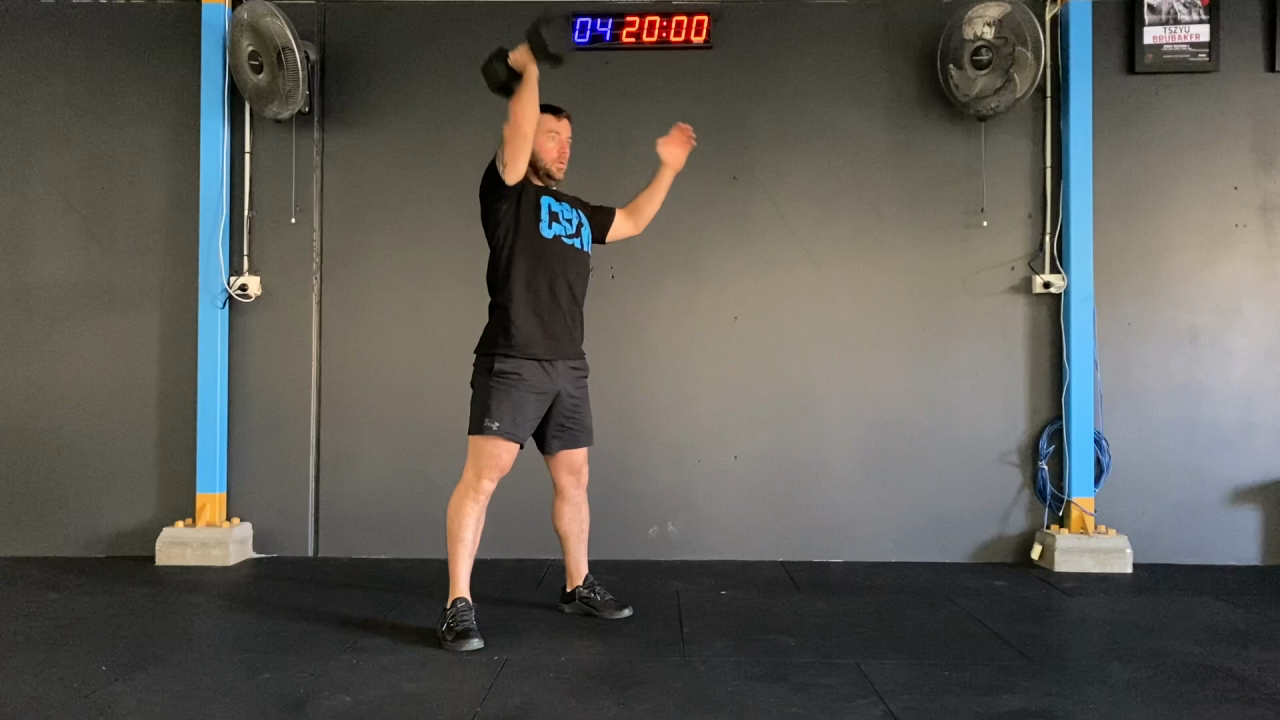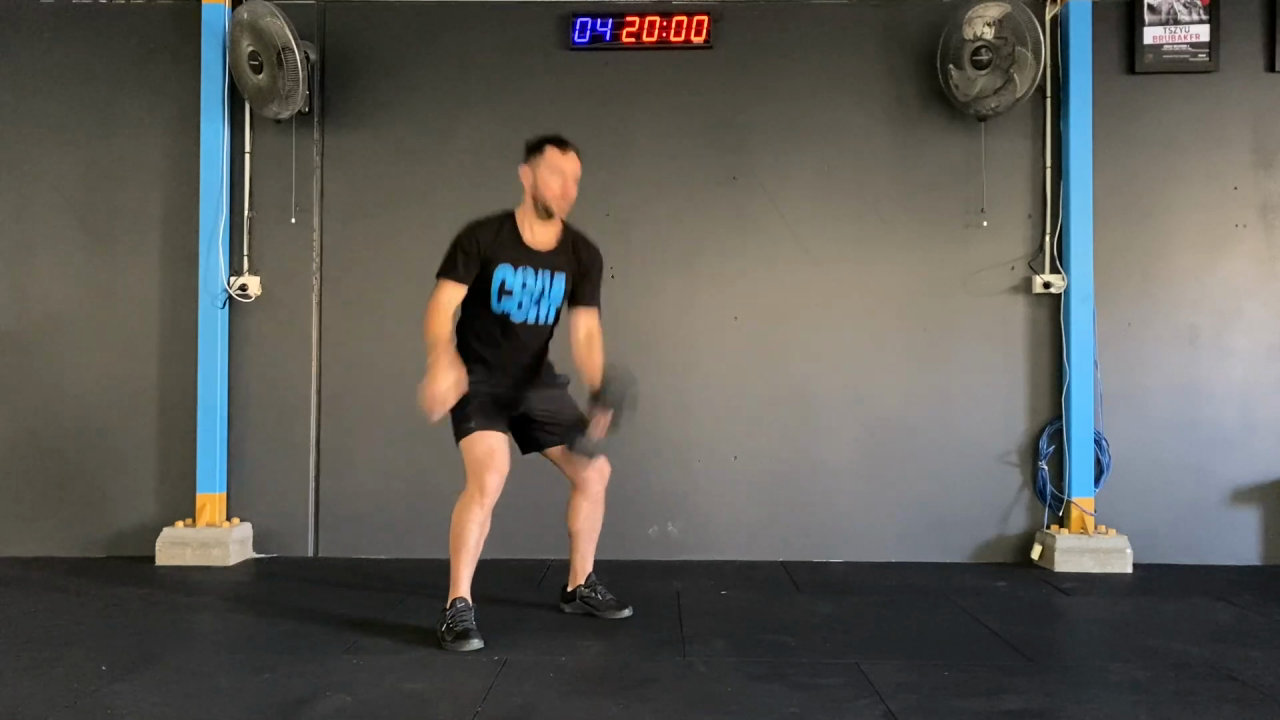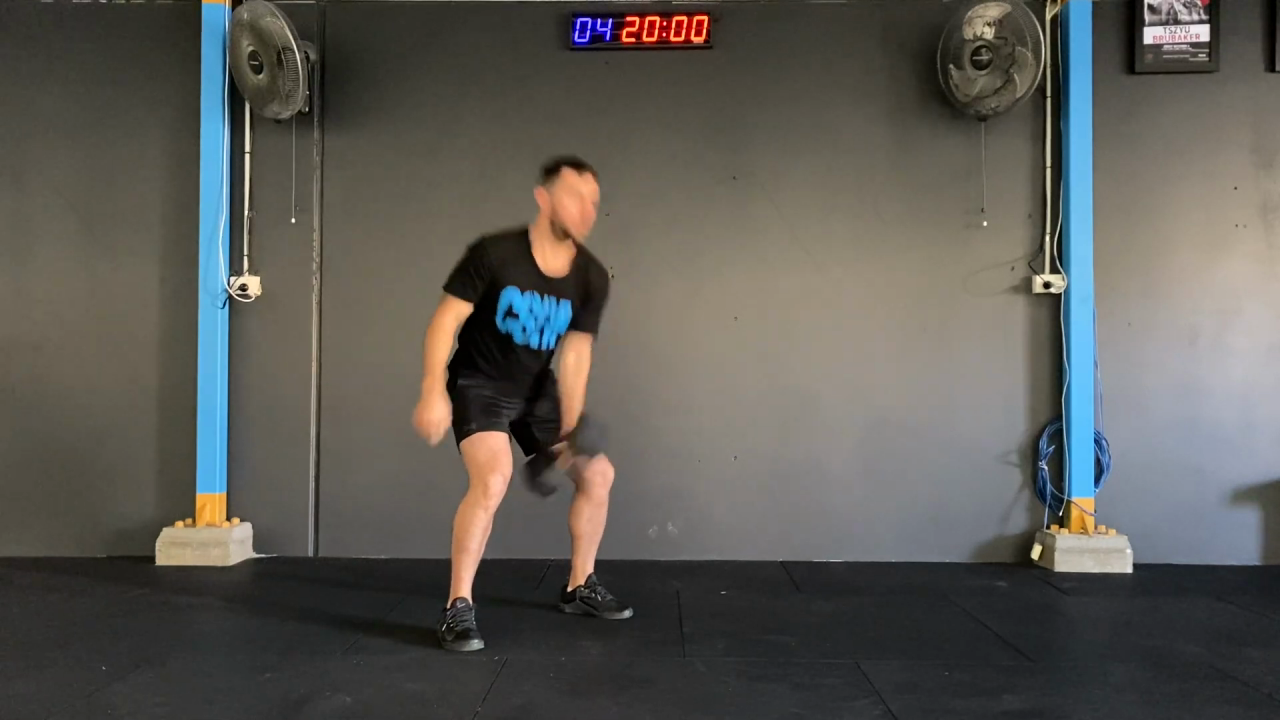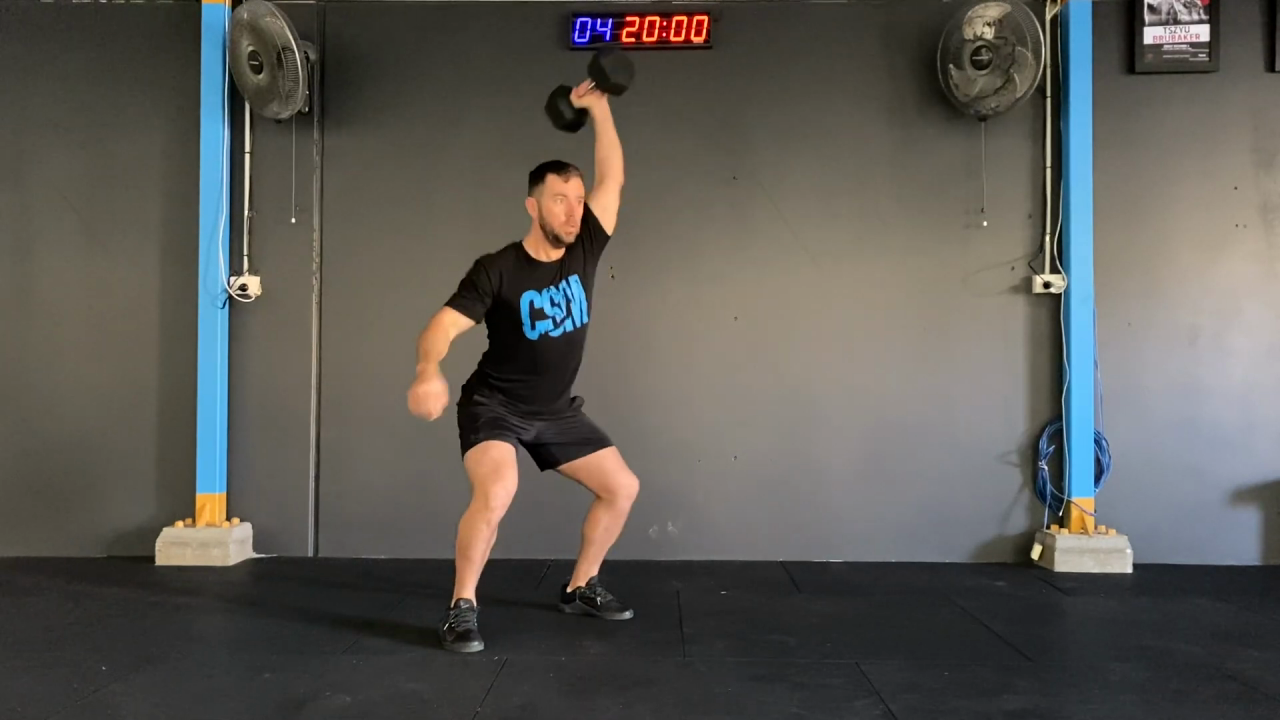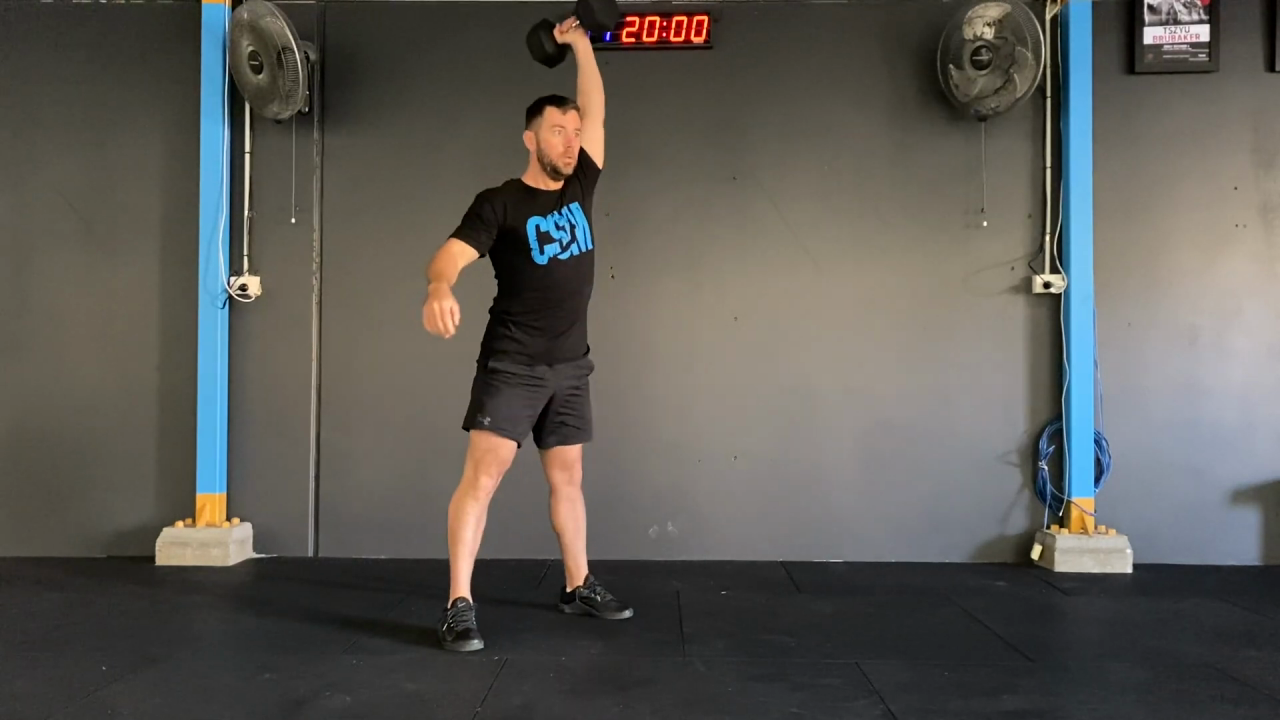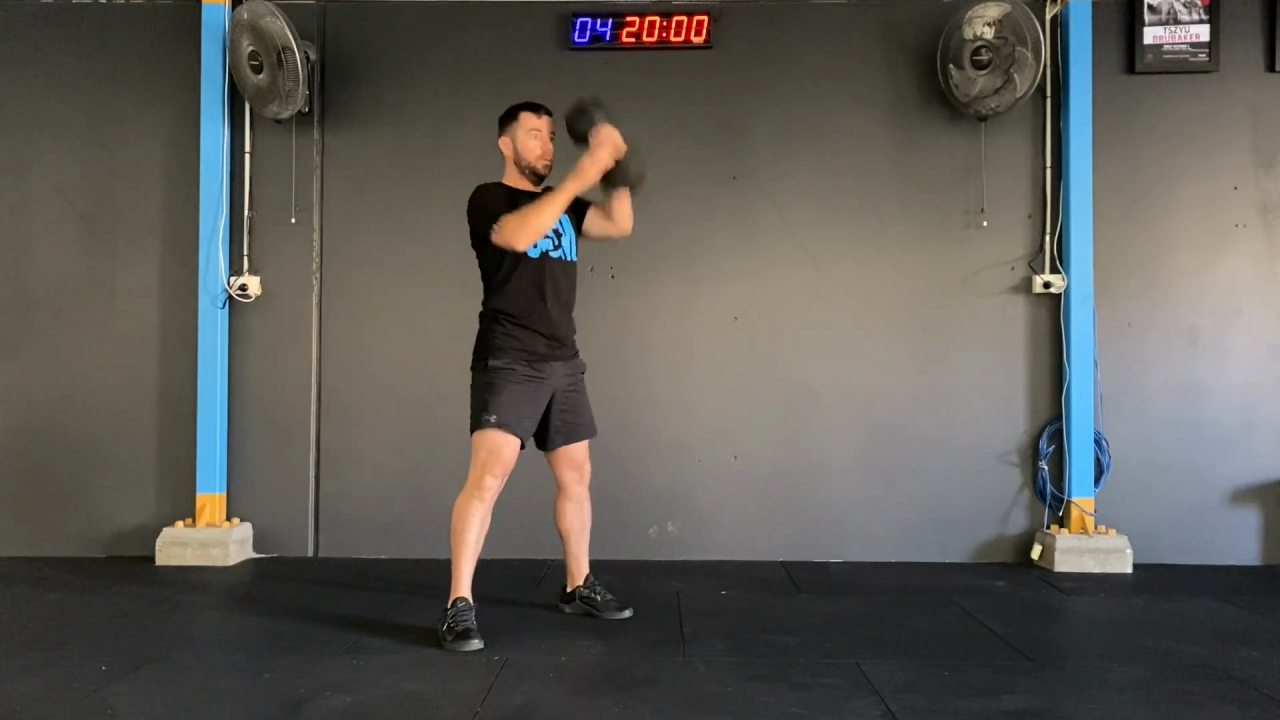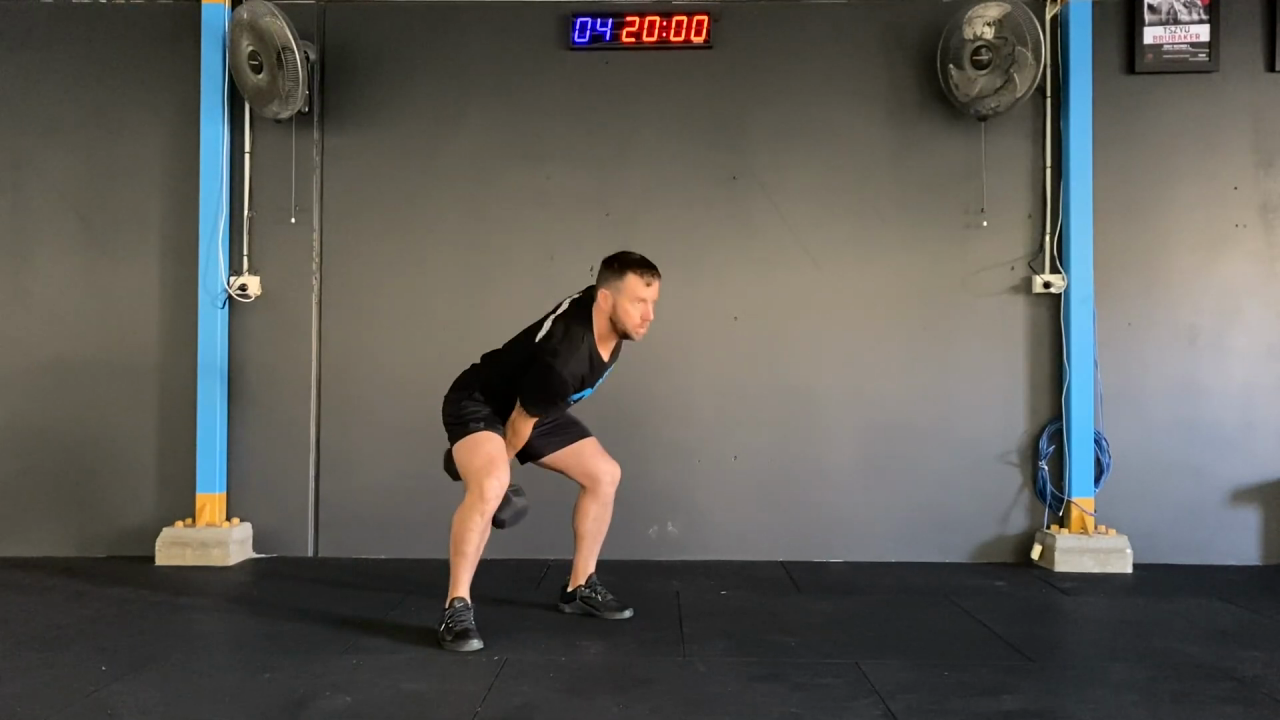
dt=0.7s
person 1, frame 1
left shoulder: (577, 211)
right shoulder: (508, 190)
left elbow: (634, 222)
right elbow: (516, 134)
left wrist: (666, 167)
right wrist: (526, 72)
left hip: (566, 366)
right hip: (512, 362)
left knee: (573, 479)
right knee: (482, 478)
left ankle: (579, 585)
right ankle: (458, 604)
person 1, frame 2
left shoulder: (581, 253)
right shoulder: (482, 238)
left elbow: (584, 329)
right elbow: (441, 303)
left wrist: (599, 392)
right wrist: (441, 360)
left hip: (536, 379)
right hip: (480, 378)
left knee: (594, 471)
right knee: (488, 478)
left ankle: (580, 584)
right ankle: (458, 605)
person 1, frame 3
left shoulder: (592, 278)
right shoulder: (494, 253)
left elbow: (575, 352)
right elbow: (447, 319)
left wrist: (570, 429)
right wrist: (432, 391)
left hip: (537, 388)
right hip: (478, 385)
left knee: (596, 475)
right knee: (491, 481)
left ankle: (581, 586)
right ankle: (458, 607)
person 1, frame 4
left shoulder: (583, 251)
right shoulder: (498, 270)
left elbow: (612, 180)
right elbow: (441, 328)
left wrist: (598, 109)
right wrist: (428, 371)
left hip: (556, 410)
right hip: (494, 407)
left knee: (622, 487)
right knee: (495, 494)
left ankle: (581, 586)
right ankle: (462, 605)
person 1, frame 5
left shoulder: (580, 187)
right shoulder: (500, 203)
left elbow: (596, 112)
right elbow: (447, 256)
left wrist: (581, 45)
right wrist: (440, 289)
left hip: (570, 364)
right hip: (512, 365)
left knee: (568, 478)
right knee: (482, 478)
left ankle: (579, 586)
right ankle: (458, 604)
person 1, frame 6
left shoulder: (560, 203)
right shoulder: (489, 198)
left elbow: (620, 224)
right elbow: (516, 235)
left wrist: (610, 157)
right wrist: (579, 179)
left hip: (562, 362)
right hip: (508, 362)
left knee: (575, 477)
right knee: (488, 478)
left ankle: (579, 586)
right ankle: (459, 605)
person 1, frame 7
left shoulder: (602, 311)
right shoulder: (564, 359)
right elbow: (519, 421)
right wrist: (501, 459)
left hip: (533, 405)
right hip: (479, 403)
left knee: (604, 475)
right knee: (489, 485)
left ankle: (580, 586)
right ankle: (456, 608)
